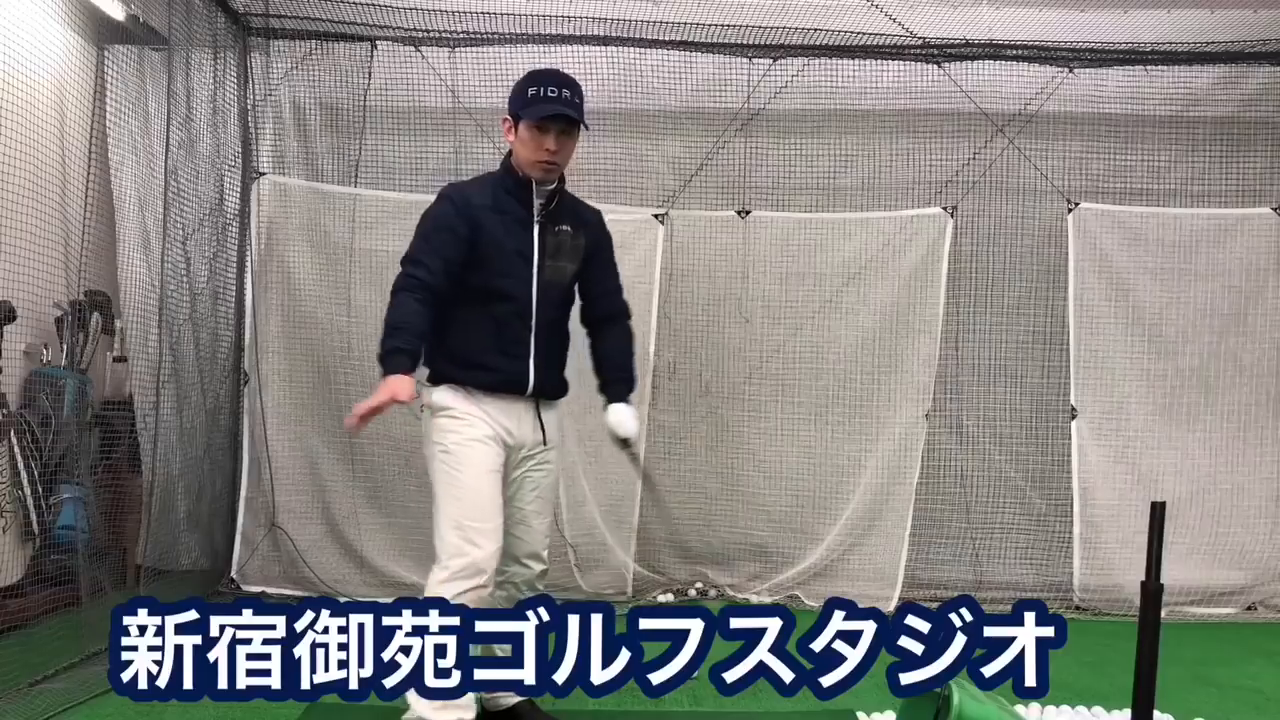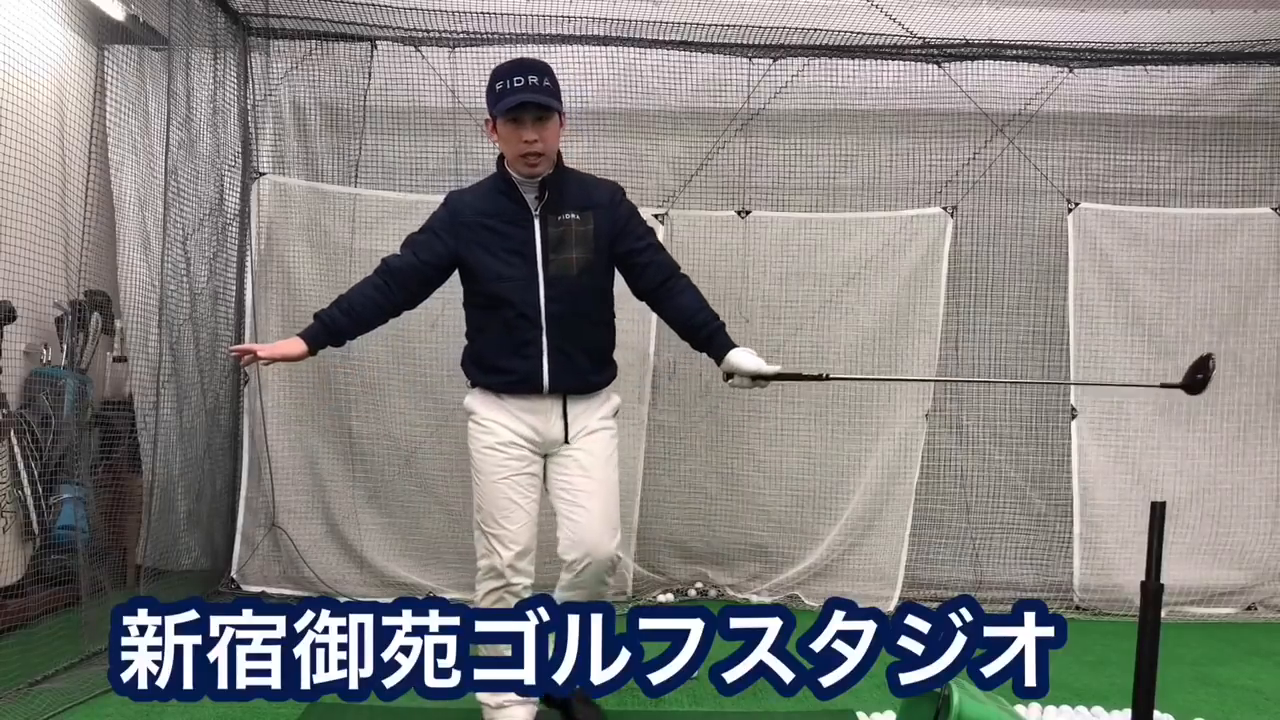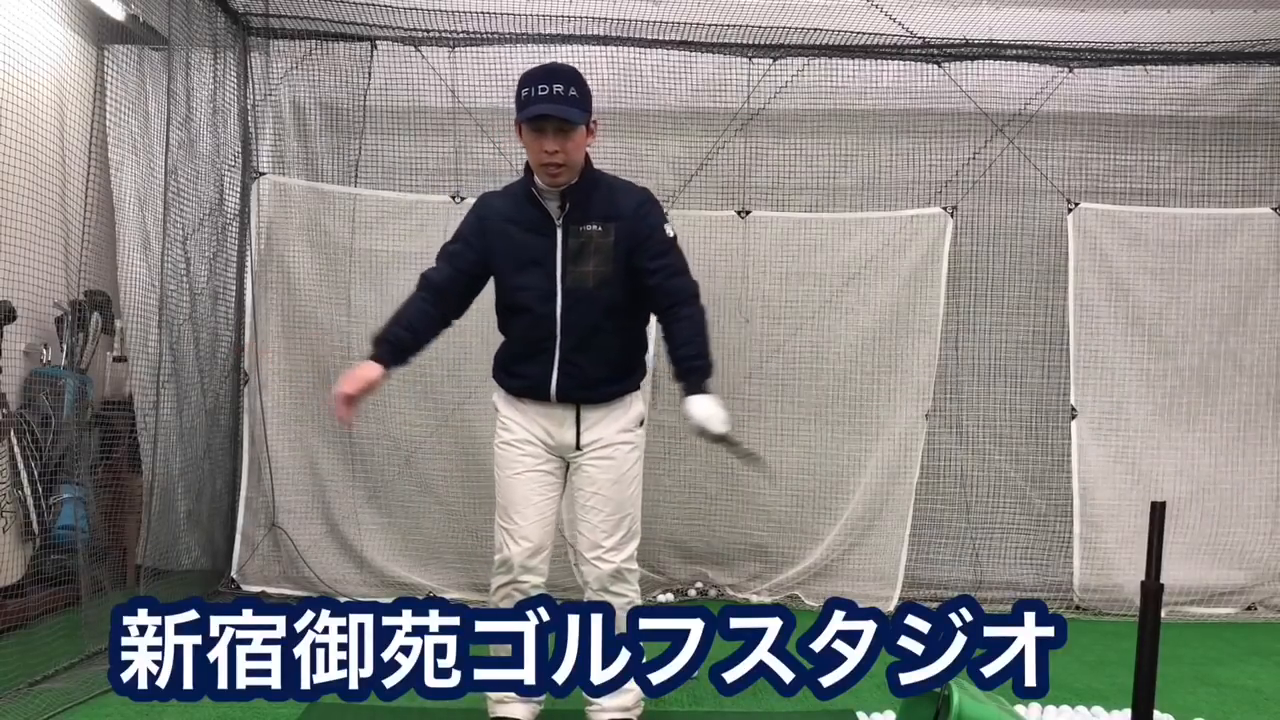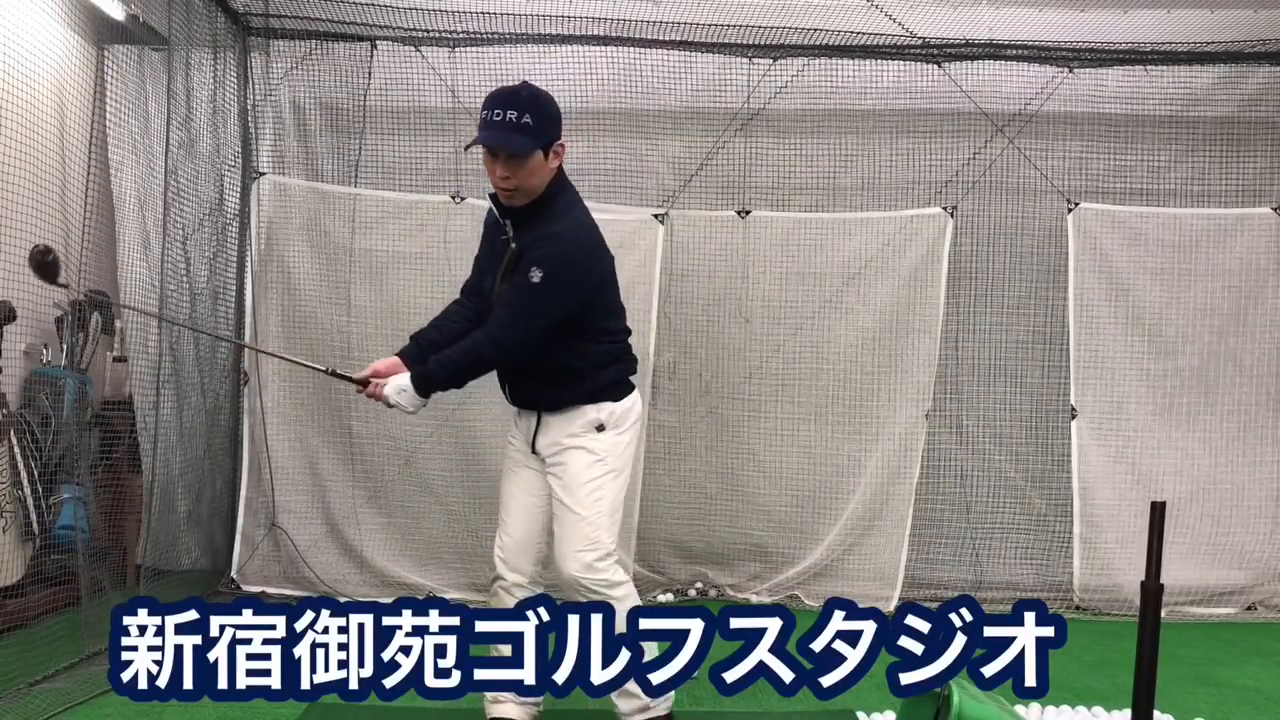
dt=0.7s
person 1, frame 1
left shoulder: (585, 224)
right shoulder: (463, 205)
left elbow: (608, 316)
right elbow: (415, 290)
left wrist: (619, 396)
right wrist: (397, 370)
left hip: (539, 415)
right hip: (465, 408)
left knee: (526, 564)
right knee: (470, 562)
person 1, frame 2
left shoulder: (602, 202)
right shoulder: (466, 212)
left elbow: (662, 281)
right elbow: (395, 282)
left wrist: (724, 348)
right wrist: (310, 338)
left hip: (587, 409)
right hip: (500, 412)
left knee: (594, 550)
right knee: (504, 568)
person 1, frame 3
left shoulder: (631, 209)
right shoulder: (495, 214)
left elbow: (677, 300)
right elbow: (440, 293)
left wrist: (697, 388)
right wrist: (380, 358)
left hip: (610, 416)
right hip: (524, 414)
left knee: (609, 567)
right knee: (518, 564)
person 1, frame 4
left shoulder: (568, 239)
right shoulder: (505, 216)
left elbow: (503, 339)
right elbow: (474, 306)
left wrist: (421, 384)
right wrist: (409, 359)
left hip: (594, 418)
right hip: (531, 418)
left knee: (587, 567)
right knee: (513, 568)
